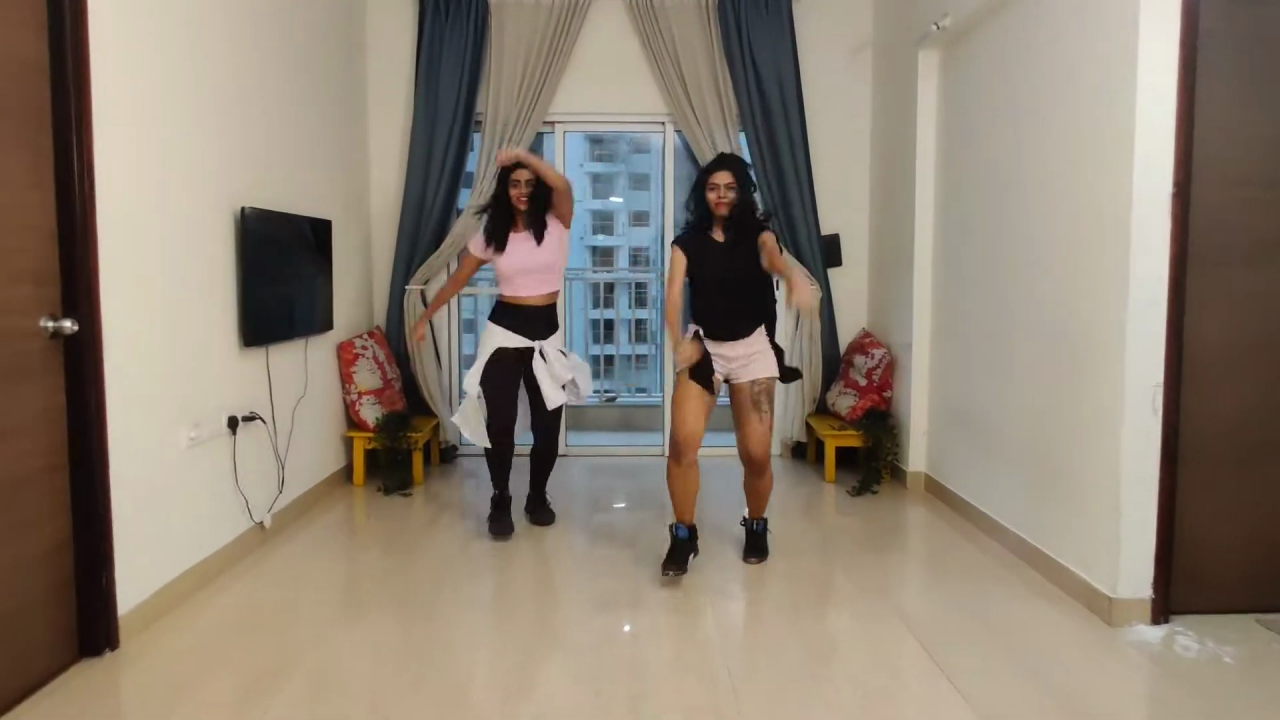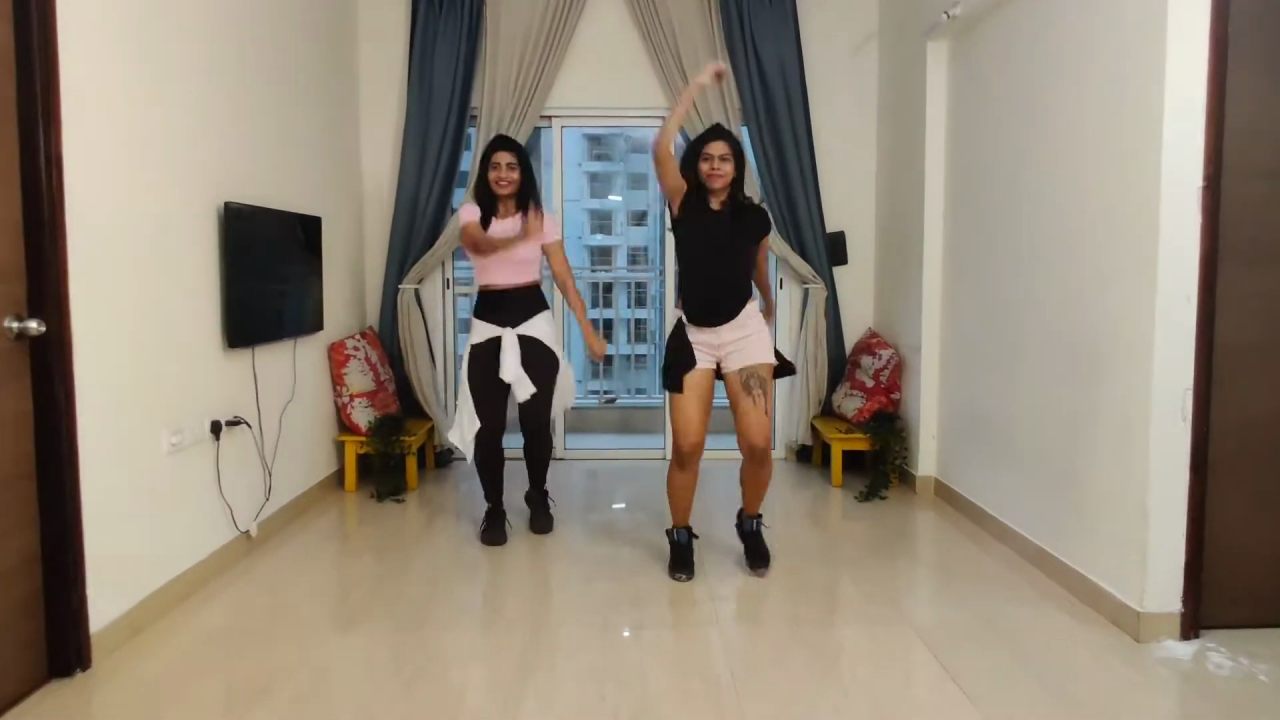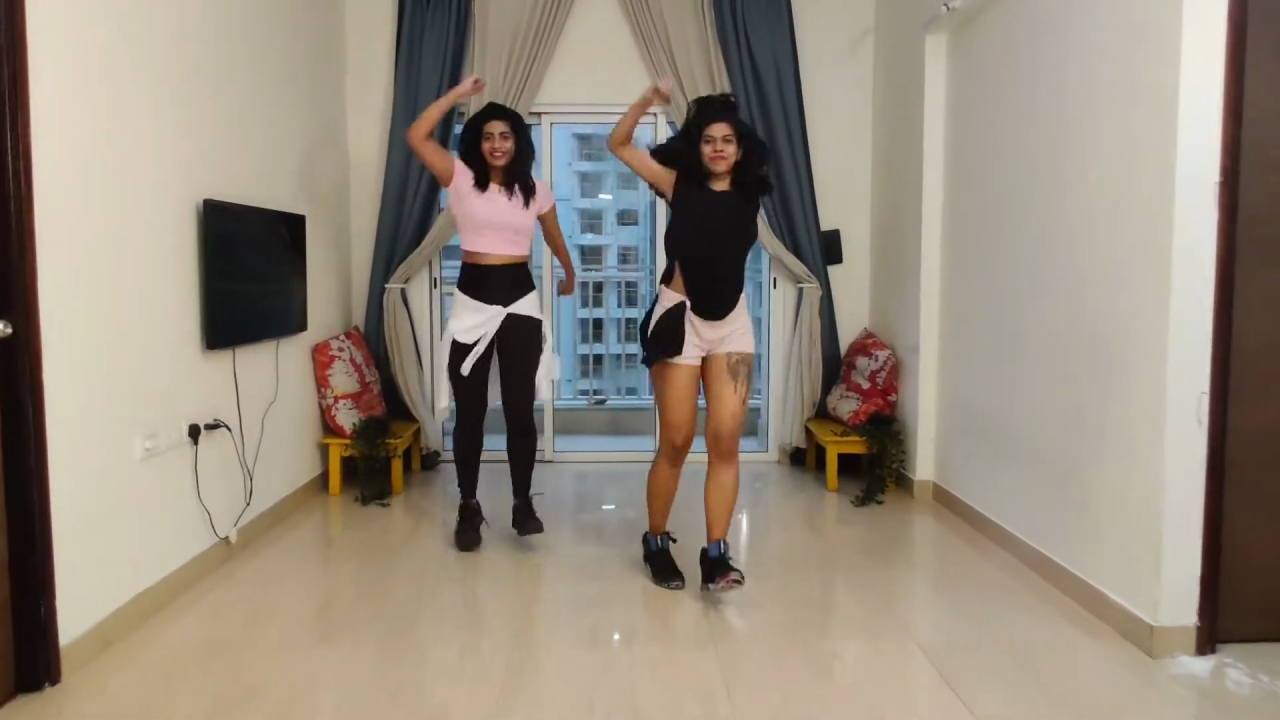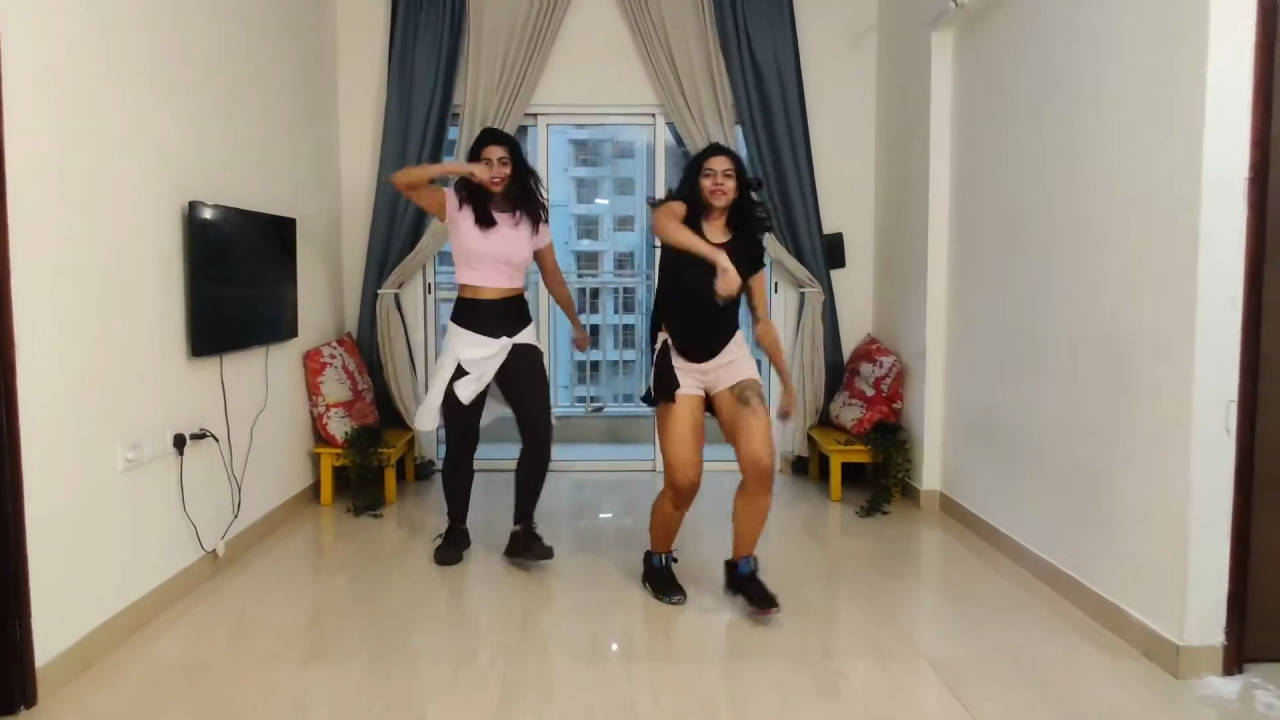
dt=0.2s
person 1, frame 1
left shoulder: (757, 233)
right shoulder: (687, 242)
left elbow: (776, 260)
right elbow: (673, 295)
left wrist: (796, 278)
right wrist: (678, 341)
left hip: (752, 350)
right hip: (703, 348)
left knee: (756, 455)
right knee: (683, 441)
left ankle: (756, 526)
right ankle: (683, 536)
person 1, frame 2
left shoulder: (755, 217)
right shoulder: (683, 203)
right elbow: (662, 150)
left wrist: (765, 322)
right wrist: (695, 87)
left hip: (745, 330)
right hip: (693, 333)
left knee: (757, 446)
right knee: (687, 450)
left ankle: (750, 519)
right ankle: (681, 538)
person 1, frame 3
left shoulder: (748, 199)
right shoulder: (681, 185)
right elbow: (618, 141)
right wrist: (648, 99)
left hip: (731, 324)
right hip: (678, 320)
left knee: (725, 440)
right knee: (675, 442)
left ankle: (715, 555)
right ankle: (656, 545)
person 1, frame 4
left shoulder: (752, 240)
right shoulder: (680, 217)
left elbow: (762, 316)
right elbow: (665, 219)
left wrist: (786, 379)
right wrist: (717, 256)
left hip: (730, 359)
right hip: (677, 361)
left knee: (761, 463)
right knee: (683, 482)
left ankle: (742, 569)
right ankle: (657, 561)
person 2, frame 1
left shoulder: (556, 222)
right shoulder: (492, 231)
left elbow: (563, 186)
right elbow: (460, 276)
left wrist: (525, 156)
right wrist: (427, 314)
left hip: (546, 335)
right hip: (503, 333)
left knee: (548, 429)
right knee: (501, 426)
left ankle: (537, 497)
right ankle: (501, 503)
person 2, frame 2
left shoulder: (541, 219)
right shoulder: (472, 213)
left elbow: (563, 275)
right elbow: (477, 245)
left wrist: (588, 330)
right wrist: (517, 235)
left hip: (533, 320)
right hip: (487, 323)
left knee: (536, 424)
right knee: (489, 426)
left ankle: (537, 495)
right ankle: (494, 510)
person 2, frame 3
left shoulder: (532, 189)
right shoulder: (461, 177)
left elbow: (553, 233)
right elbow: (416, 137)
left wrist: (570, 271)
right wrist: (459, 93)
left hip: (521, 302)
right hip: (472, 303)
left knee: (519, 408)
right knee: (469, 410)
left ankle: (523, 504)
right ankle: (468, 506)
person 2, frame 4
left shoulder: (532, 218)
right shoulder: (460, 205)
left elbow: (552, 274)
right elbow: (402, 181)
left wrist: (575, 319)
right wrist: (450, 168)
left hip: (518, 333)
right hip: (466, 333)
left knee: (539, 434)
right knee: (460, 443)
left ankle: (522, 533)
right ankle: (456, 530)
